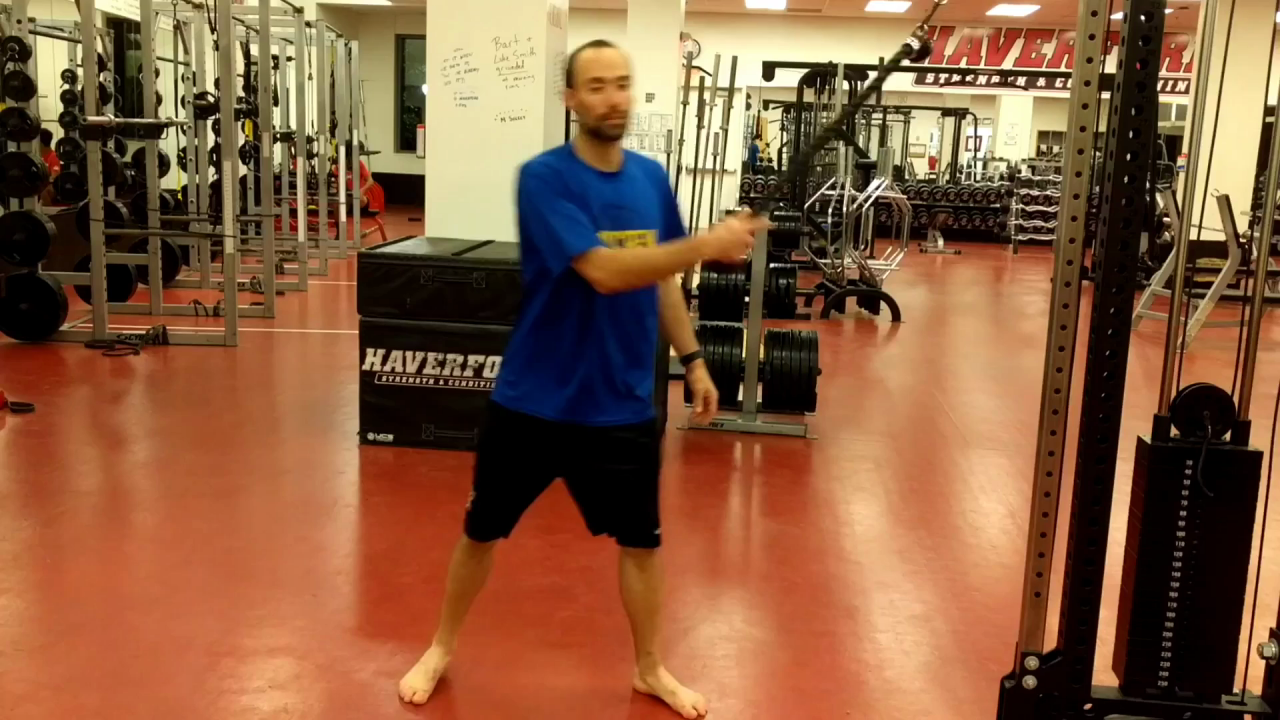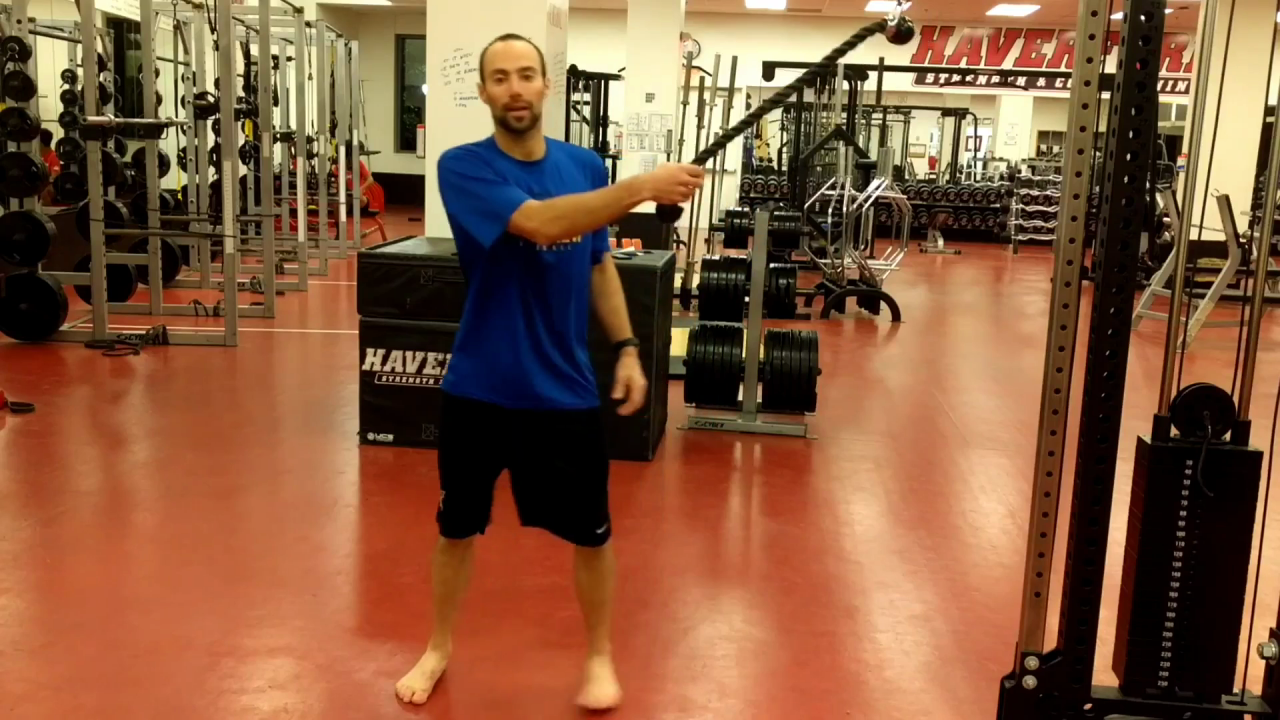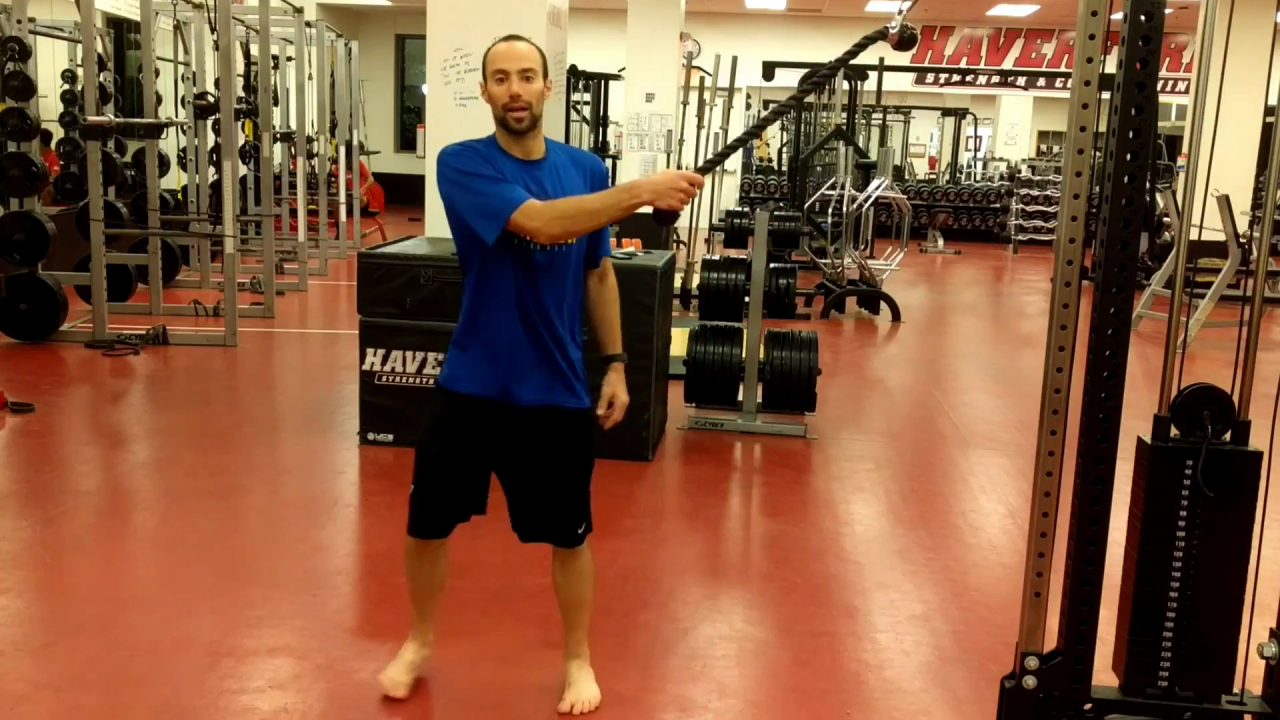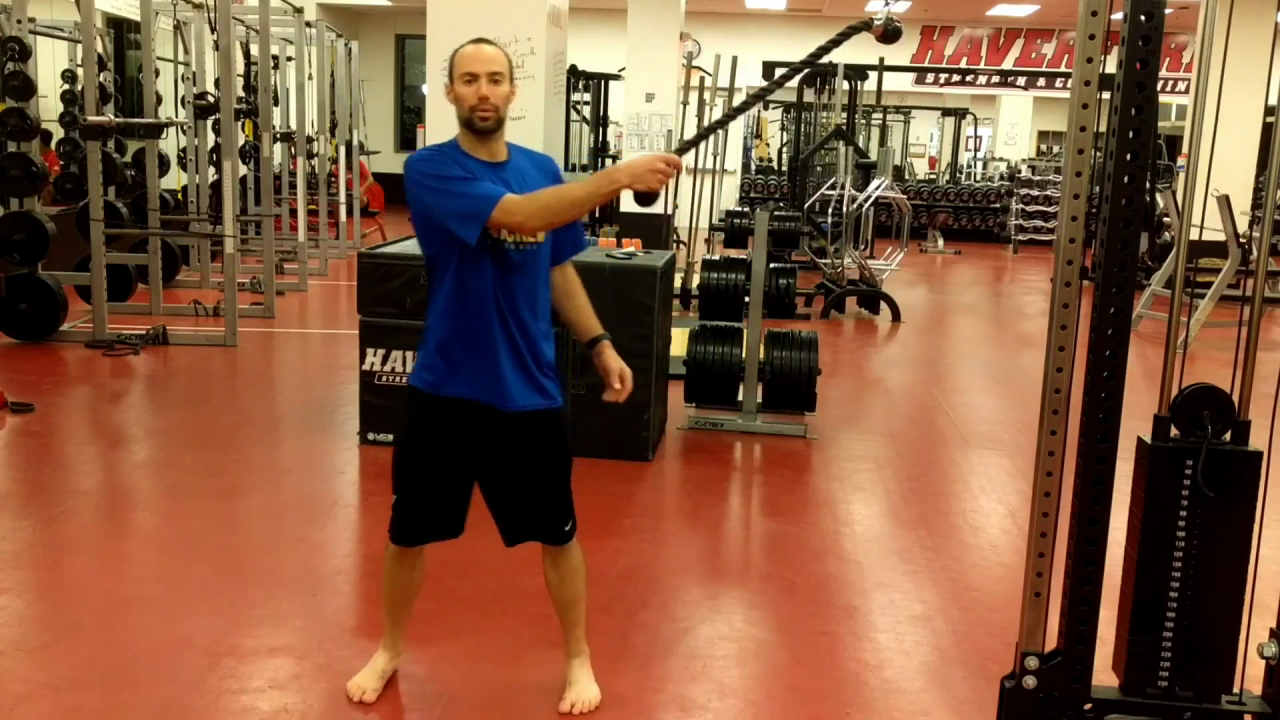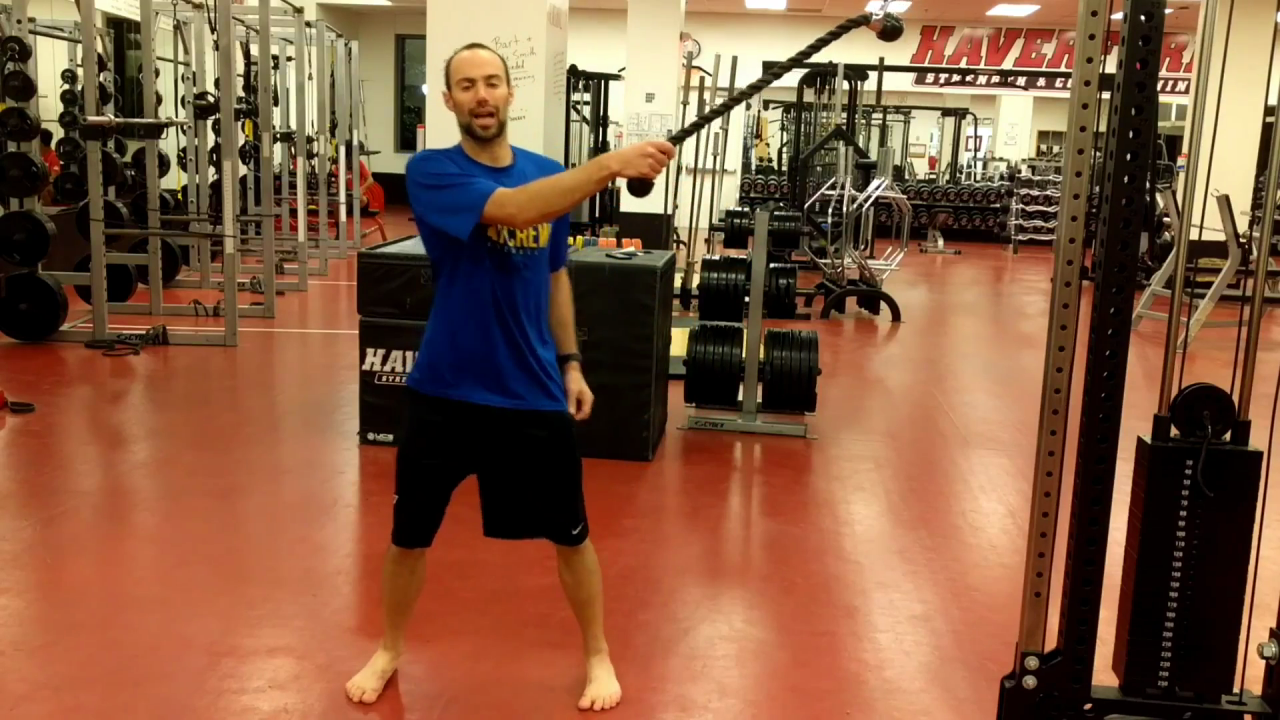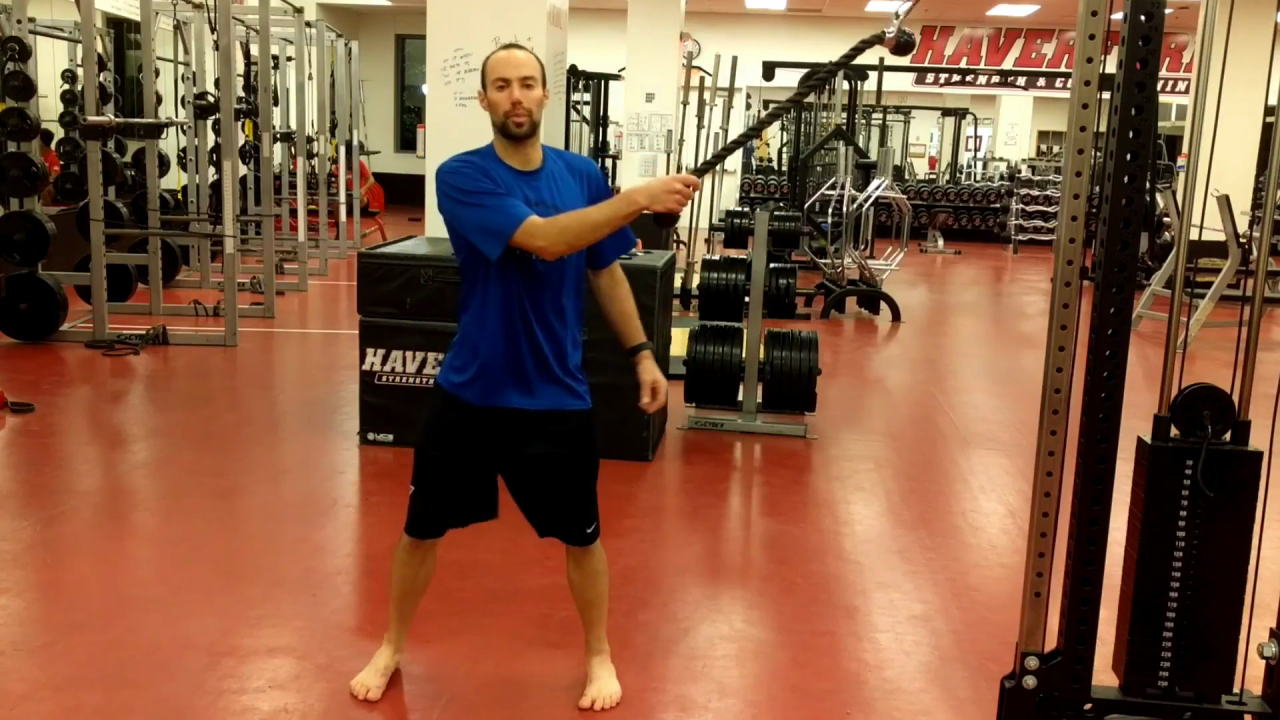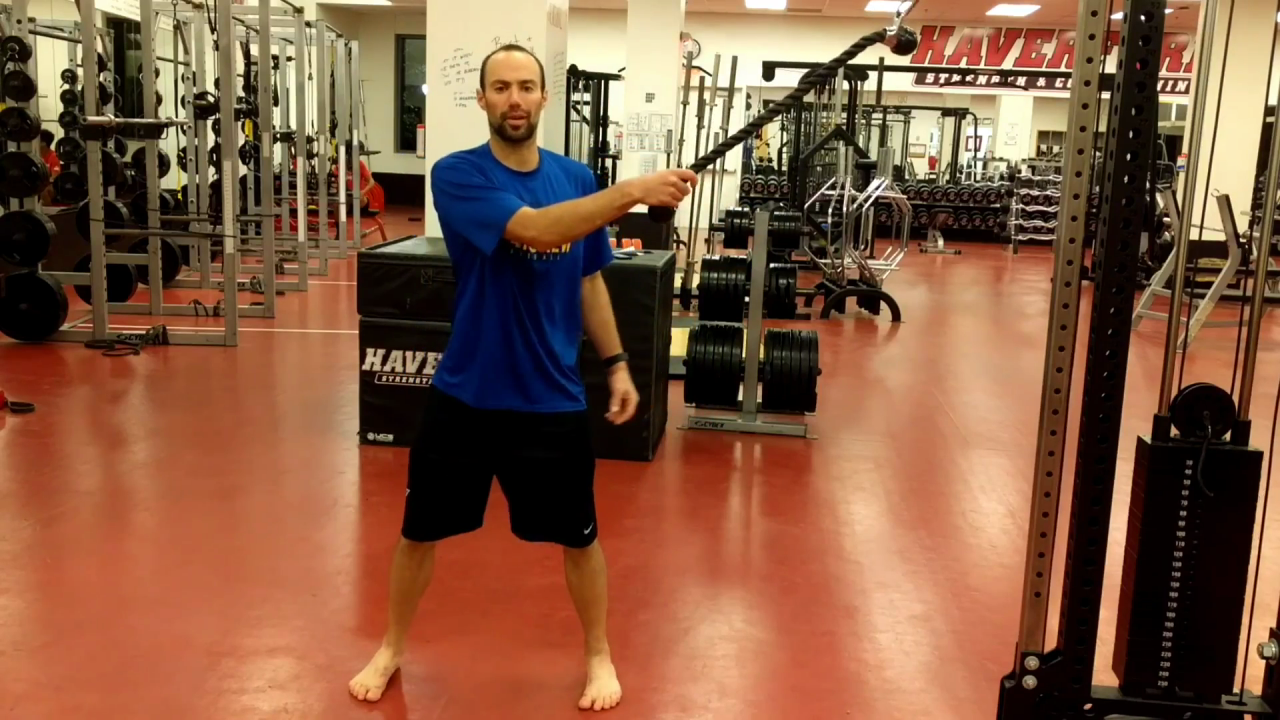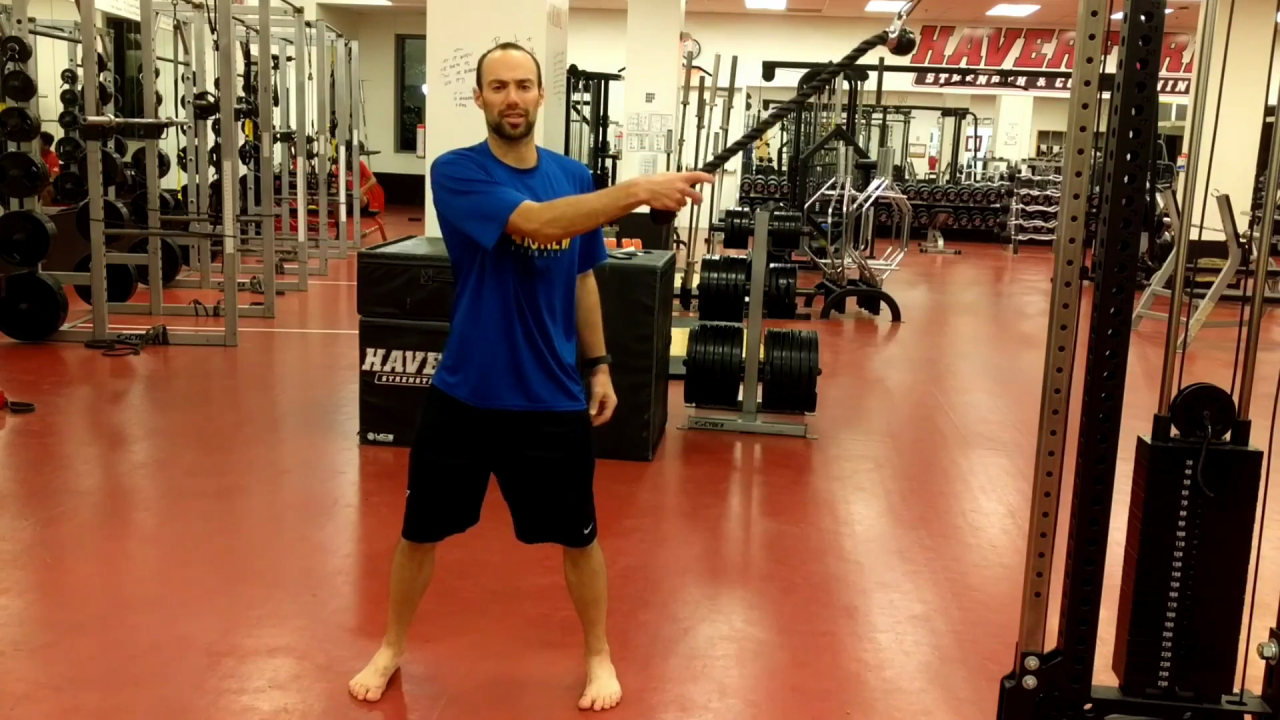
dt=0.3s
person 1, frame 1
left shoulder: (653, 179)
right shoulder: (542, 178)
right elbow: (602, 271)
left wrist: (693, 360)
right wrist: (707, 245)
left hip: (621, 404)
right hip: (531, 398)
left knee: (641, 539)
right knee: (482, 532)
right ankle: (441, 650)
person 1, frame 2
left shoulder: (584, 166)
right shoulder: (463, 168)
right elbow: (539, 223)
left wrist: (627, 349)
right wrist: (642, 187)
left hip: (564, 391)
right hip: (480, 389)
left knee: (591, 534)
right knee: (455, 528)
left ankle: (598, 655)
right ankle: (438, 650)
person 1, frame 3
left shoulder: (584, 169)
right shoulder: (462, 164)
left elbow: (598, 272)
right elbow: (538, 222)
left wrist: (614, 362)
right wrist: (641, 191)
left hip: (556, 391)
right hip: (470, 385)
left knee: (568, 536)
right knee: (426, 523)
left ankle: (578, 660)
right ankle: (419, 642)
person 1, frame 4
left shoulder: (543, 170)
right shoulder: (429, 168)
right elbow: (518, 216)
left wrist: (600, 344)
right wrist: (620, 176)
left hip: (530, 391)
right hip: (444, 389)
left knee: (557, 534)
right knee: (408, 532)
left ankle: (578, 658)
right ankle: (389, 651)
person 1, frame 5
left shoulder: (548, 174)
right shoulder: (430, 172)
right elbow: (511, 211)
left wrist: (570, 361)
right wrist: (611, 164)
left hip: (532, 395)
right hip: (444, 391)
left knee: (570, 535)
right knee: (409, 535)
left ankle: (598, 656)
right ankle: (388, 651)
person 1, frame 6
left shoulder: (582, 175)
right shoulder: (460, 177)
left elbow: (606, 272)
right elbow: (541, 238)
left wrist: (643, 353)
right wrist: (640, 197)
left hip: (556, 395)
right hip: (469, 391)
left knee: (581, 534)
right knee: (423, 528)
left ankle: (599, 656)
right ankle: (391, 648)
person 1, frame 7
left shoulder: (576, 177)
right shoulder: (457, 174)
right elbow: (533, 229)
left wrist: (616, 365)
right wrist: (635, 190)
left hip: (553, 399)
right hip: (465, 394)
left knee: (579, 536)
right knee: (421, 530)
left ankle: (598, 656)
right ankle: (391, 649)
person 1, frame 8
left shoulder: (574, 177)
right shoulder: (456, 172)
right elbow: (536, 223)
left wrist: (598, 365)
right wrist: (641, 190)
left hip: (551, 398)
right hip: (463, 394)
left knee: (578, 536)
right knee: (420, 531)
left ankle: (598, 655)
right ankle: (390, 650)
